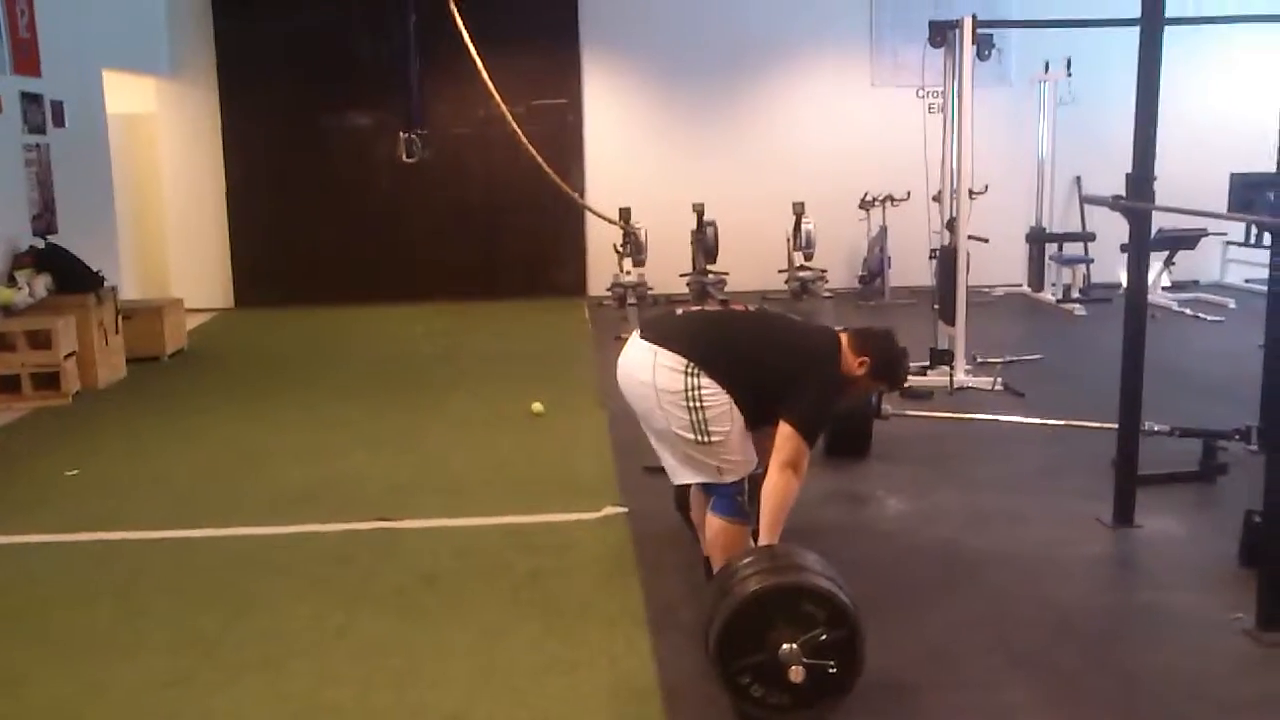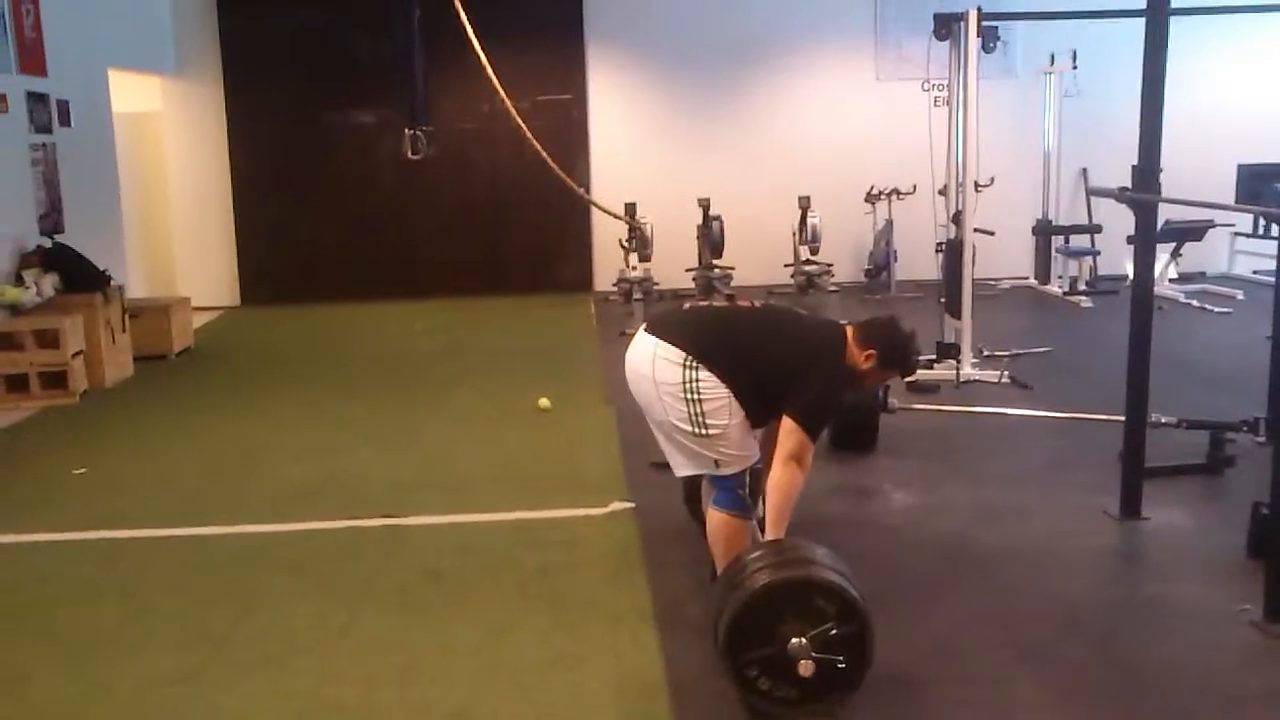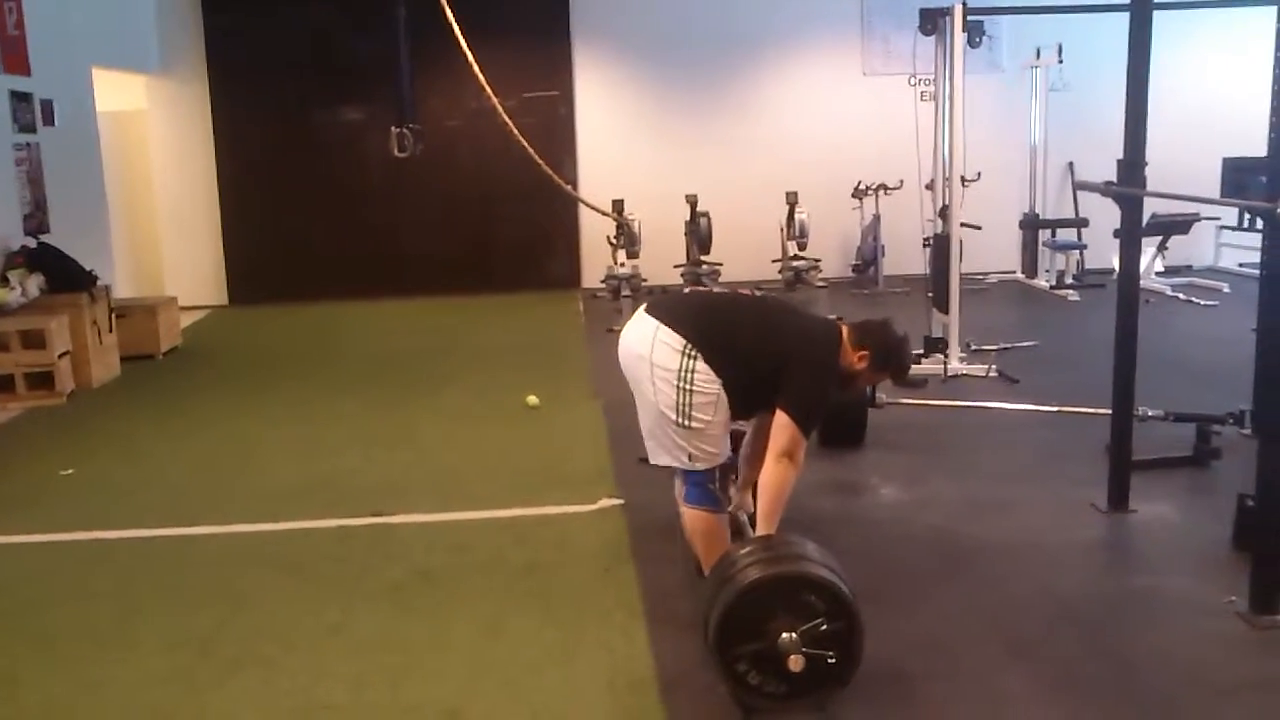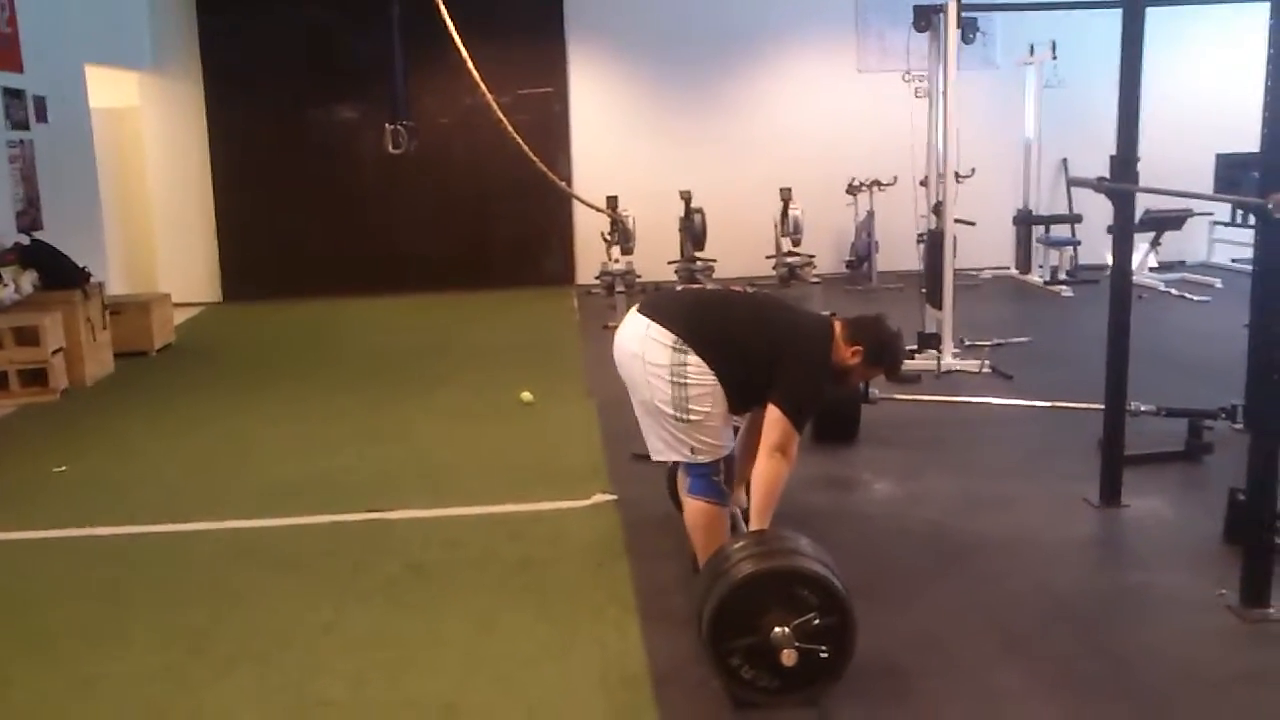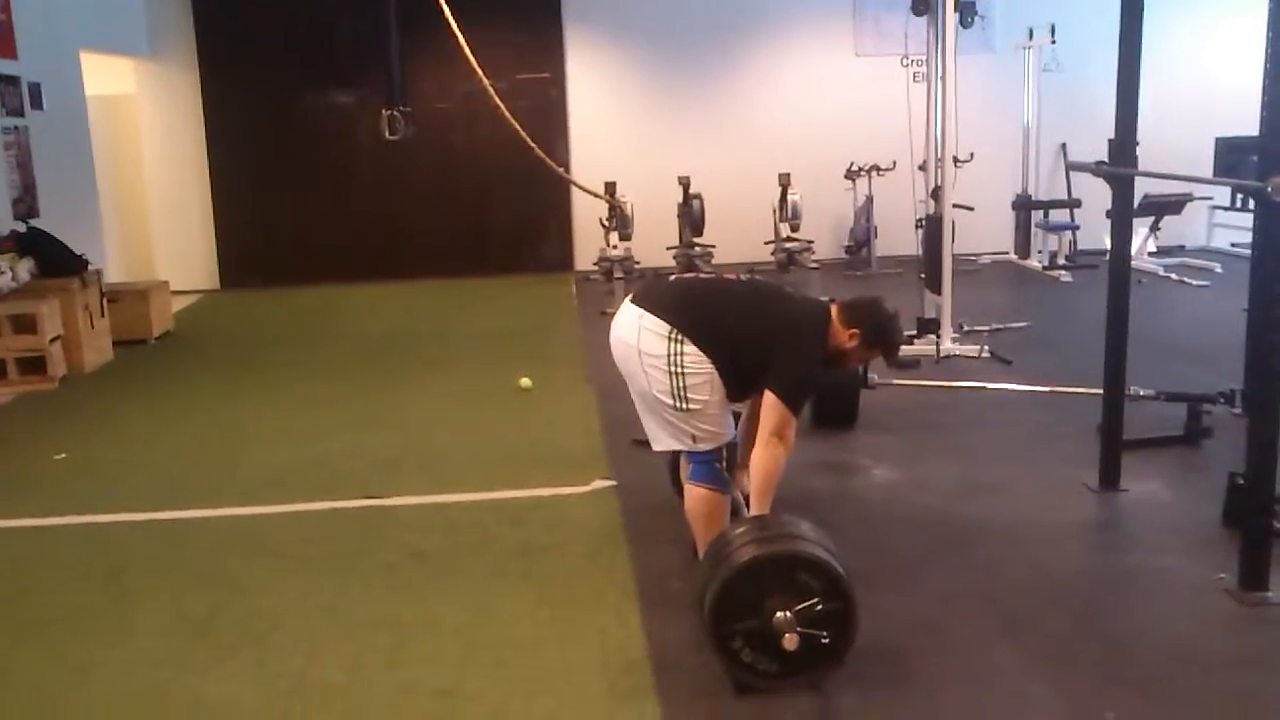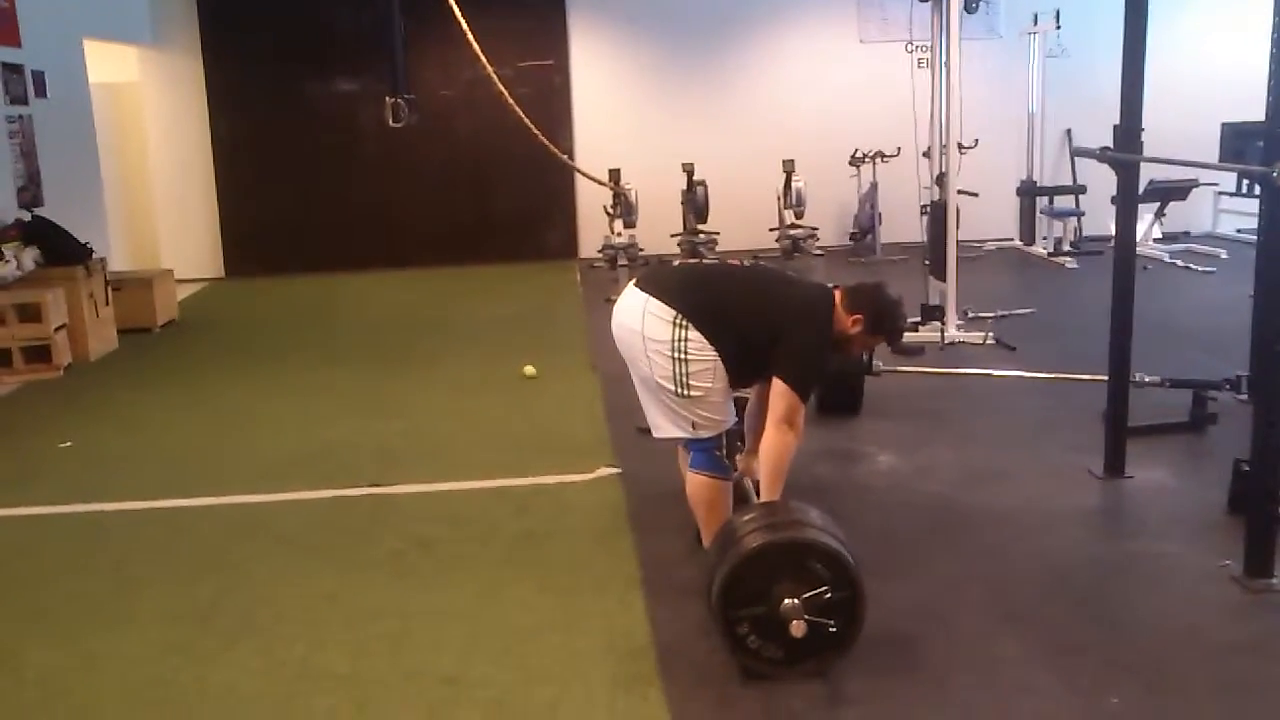
dt=0.3s
person 1, frame 1
left shoulder: (809, 347)
right shoulder: (823, 373)
left elbow: (767, 425)
right elbow: (787, 467)
right hip: (672, 366)
left knee: (712, 472)
right knee: (730, 483)
left ankle: (715, 567)
person 1, frame 2
left shoulder: (818, 342)
right shoulder: (826, 367)
left elbow: (777, 420)
right elbow: (791, 460)
right hip: (676, 361)
left knee: (724, 468)
right knee: (734, 479)
left ankle: (726, 569)
person 1, frame 3
left shoulder: (811, 341)
right shoulder: (818, 362)
left elbow: (766, 421)
right elbow: (783, 456)
left wrist: (742, 490)
right hip: (672, 346)
left knee: (695, 464)
right knee: (702, 475)
left ankle: (712, 562)
person 1, frame 4
left shoulder: (803, 337)
right shoulder: (810, 357)
left elbow: (759, 418)
right elbow: (776, 451)
left wrist: (737, 486)
right hip: (666, 343)
left knee: (697, 459)
right knee: (707, 467)
left ankle: (707, 556)
person 1, frame 5
left shoulder: (800, 321)
right shoulder: (805, 343)
left elbow: (759, 405)
right elbow: (774, 438)
left wrist: (741, 471)
right hip: (660, 333)
left knee: (698, 444)
right knee: (709, 454)
left ankle: (705, 539)
person 1, frame 6
left shoulder: (804, 307)
right shoulder: (811, 329)
left elbow: (766, 388)
right elbow: (783, 424)
left wrist: (749, 456)
right hip: (665, 319)
left knee: (696, 430)
right knee: (709, 440)
left ankle: (710, 529)
